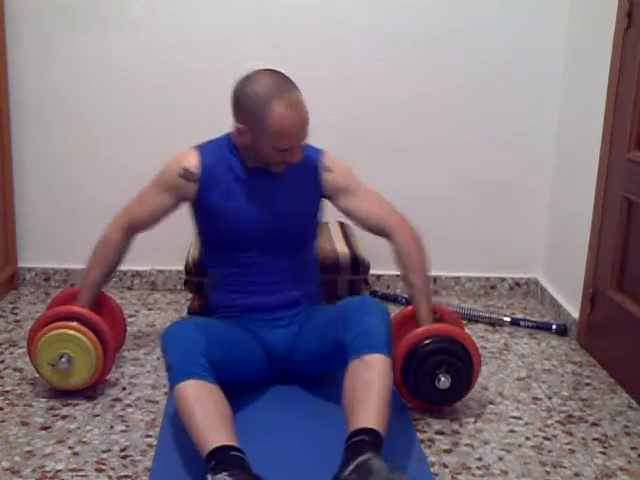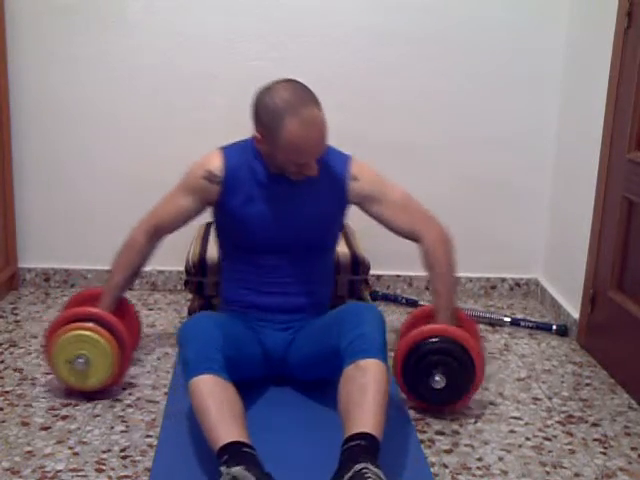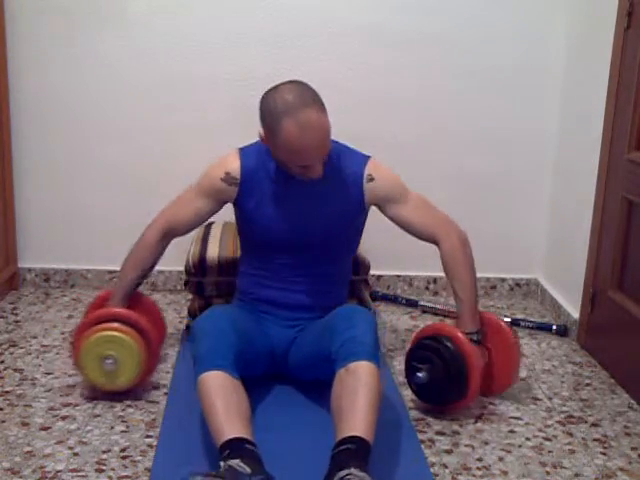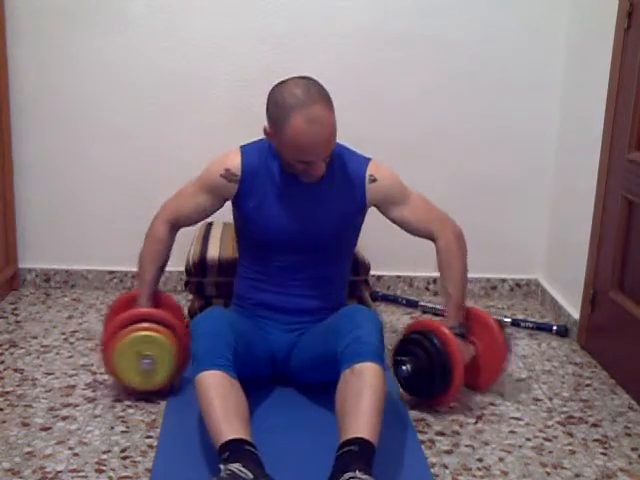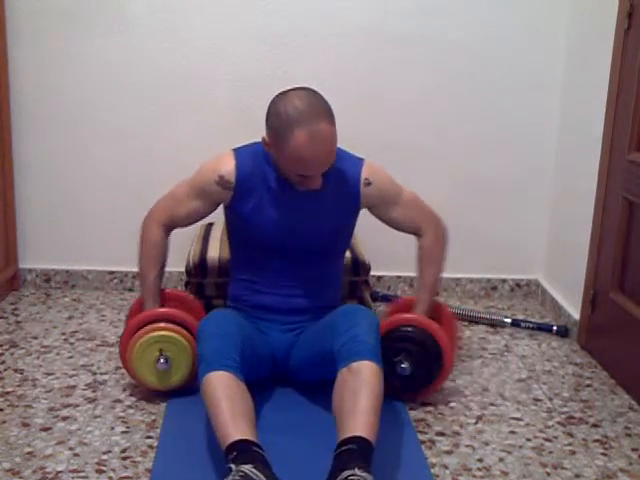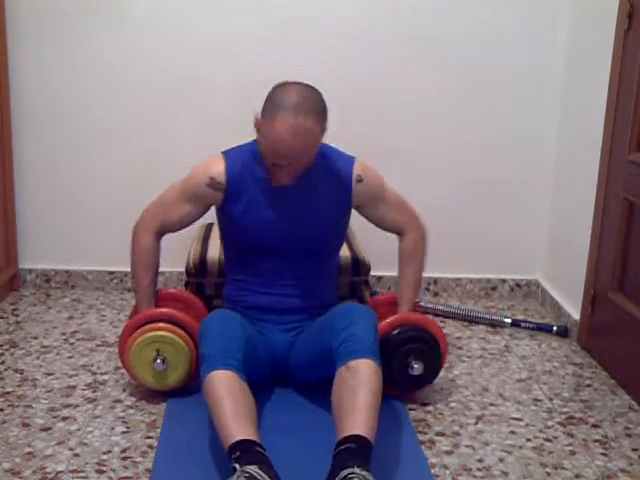
dt=0.3s
person 1, frame 1
left shoulder: (320, 167)
right shoulder: (197, 169)
left elbow: (398, 229)
right elbow: (124, 229)
left wrist: (425, 318)
right wrist: (83, 307)
left hip: (307, 327)
right hip: (238, 334)
left knee: (369, 313)
right knee: (181, 337)
person 1, frame 2
left shoulder: (346, 173)
right shoulder: (220, 171)
left elbow: (431, 234)
right elbow: (149, 232)
left wrist: (444, 325)
right wrist: (104, 309)
left hip: (311, 334)
right hip: (243, 331)
left knee: (364, 319)
right knee: (199, 330)
person 1, frame 3
left shoulder: (364, 174)
right shoulder: (236, 171)
left elbow: (450, 237)
right elbow: (161, 231)
left wrist: (469, 328)
right wrist: (116, 306)
left hip: (319, 334)
right hip: (253, 325)
left knee: (357, 321)
right knee: (213, 324)
person 1, frame 4
left shoulder: (365, 176)
right shoulder: (238, 169)
left elbow: (447, 233)
right elbow: (165, 223)
left wrist: (453, 323)
right wrist: (143, 307)
left hip: (321, 336)
right hip: (253, 329)
left knee: (362, 322)
right knee: (210, 325)
person 1, frame 5
left shoulder: (360, 177)
right shoulder: (231, 173)
left elbow: (431, 229)
right elbow: (157, 222)
left wrist: (421, 314)
right wrist: (152, 311)
left hip: (317, 334)
right hip: (250, 330)
left knee: (358, 321)
right knee: (216, 327)
person 1, frame 6
left shoulder: (351, 175)
right shoulder: (222, 174)
left elbow: (411, 230)
right elbow: (148, 229)
left wrist: (404, 314)
left hip: (315, 335)
right hip: (249, 332)
left knee: (358, 318)
right knee: (218, 327)
